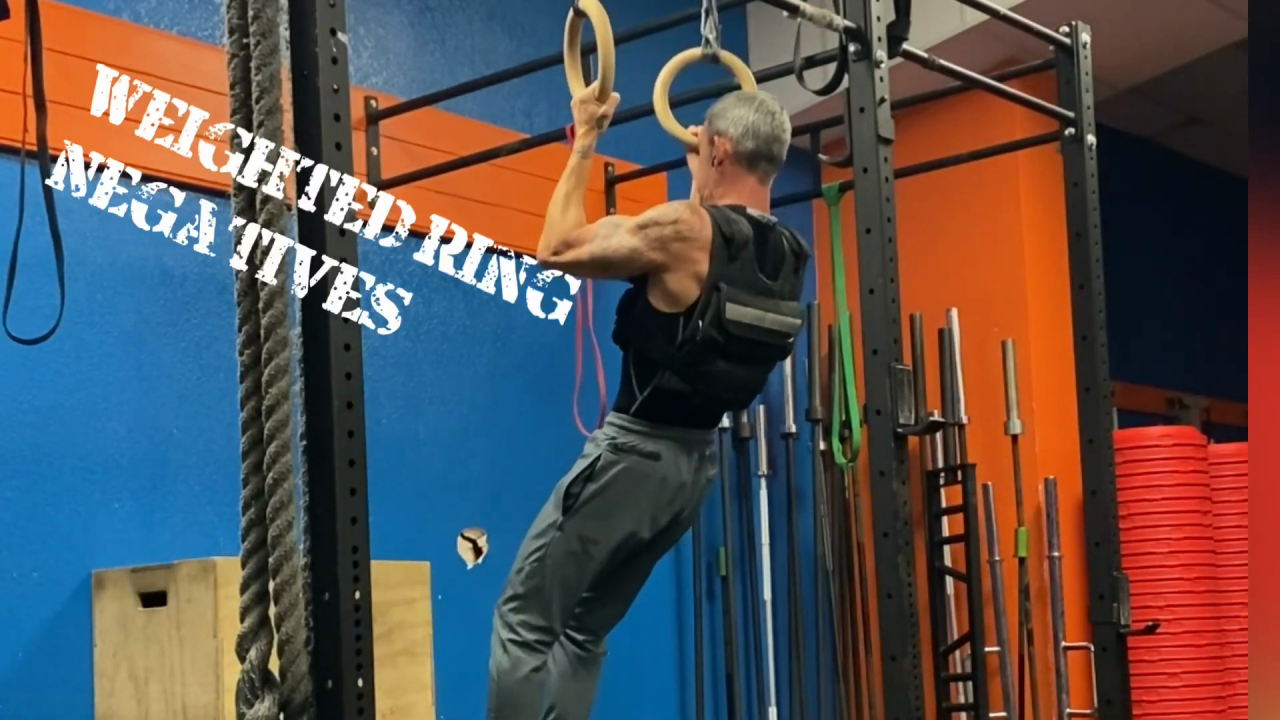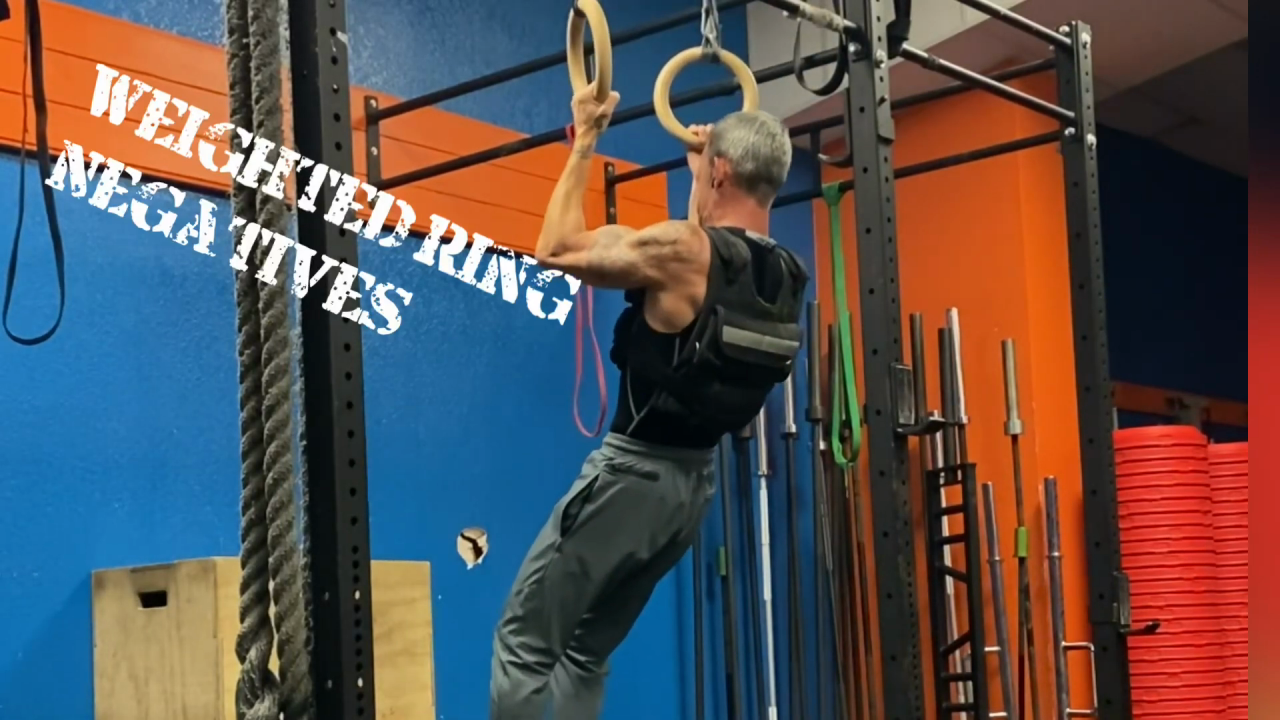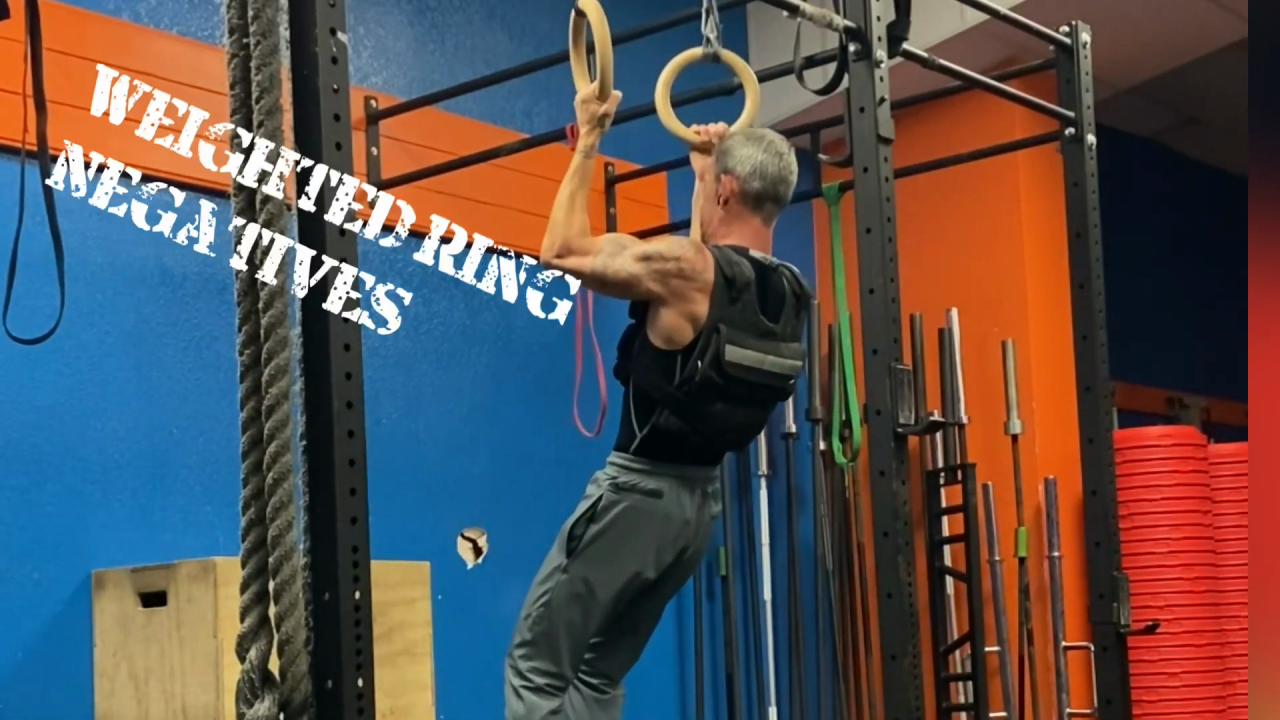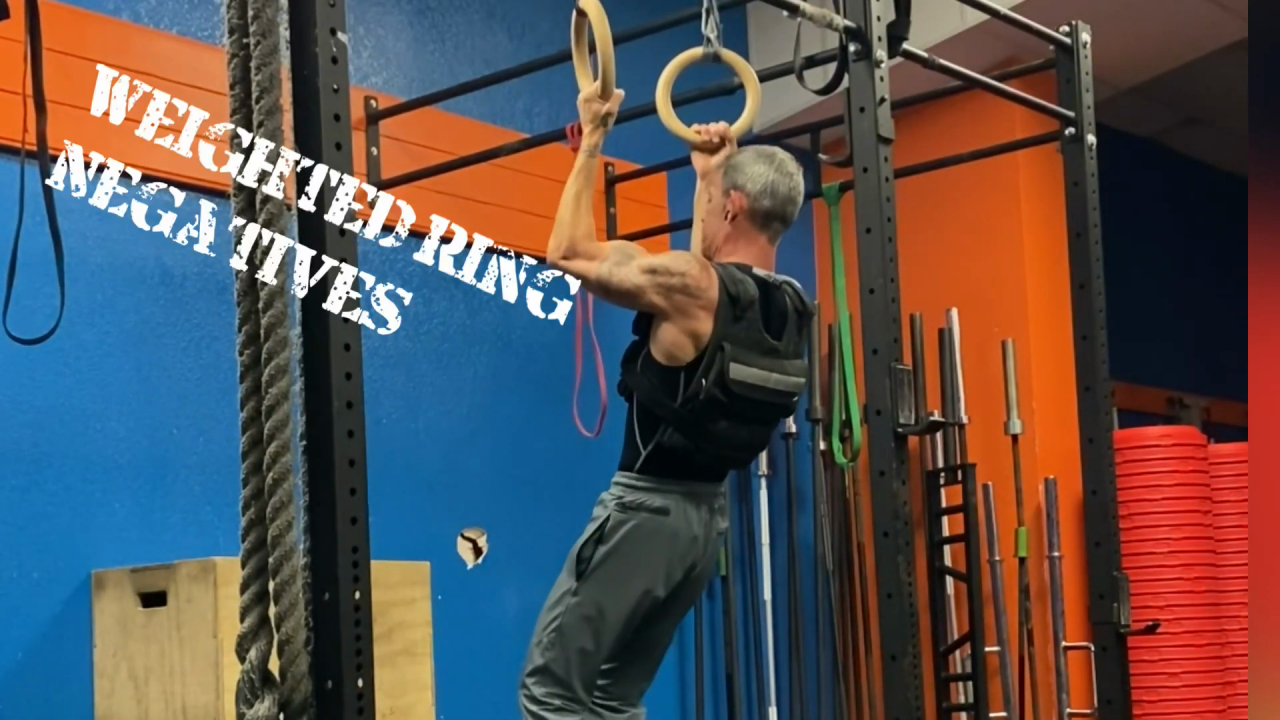
dt=0.3s
person 1, frame 1
left shoulder: (687, 228)
right shoulder: (787, 257)
left elbow: (556, 248)
left wrist: (585, 141)
right wrist: (699, 171)
left hip: (633, 454)
right hip: (694, 461)
left knee: (524, 622)
right knee: (582, 631)
person 1, frame 2
left shoulder: (685, 250)
right shoulder: (785, 276)
left elbow: (555, 249)
left wrist: (585, 140)
right wrist: (698, 172)
left hip: (631, 475)
right hip: (692, 481)
left knee: (525, 643)
right knee: (584, 652)
person 1, frame 3
left shoulder: (686, 269)
right shoulder: (788, 293)
left elbow: (561, 251)
left wrist: (587, 142)
right wrist: (703, 169)
left hip: (637, 494)
right hip: (699, 500)
left knee: (536, 667)
person 1, frame 4
left shoulder: (690, 287)
right shoulder: (791, 308)
left elbow: (568, 253)
left wrist: (591, 141)
right wrist: (708, 170)
left hip: (644, 512)
right hip: (706, 515)
